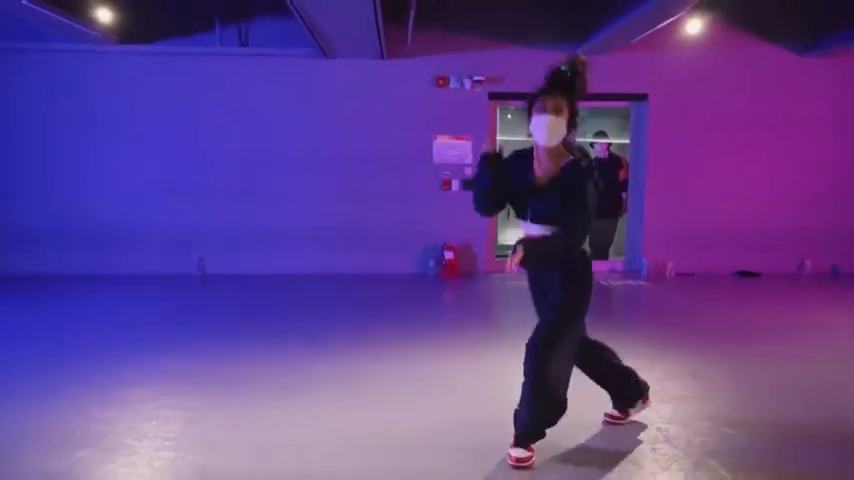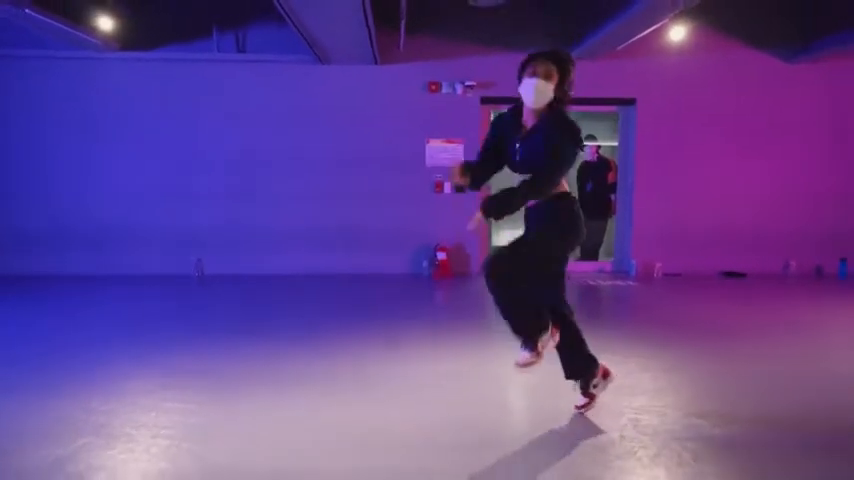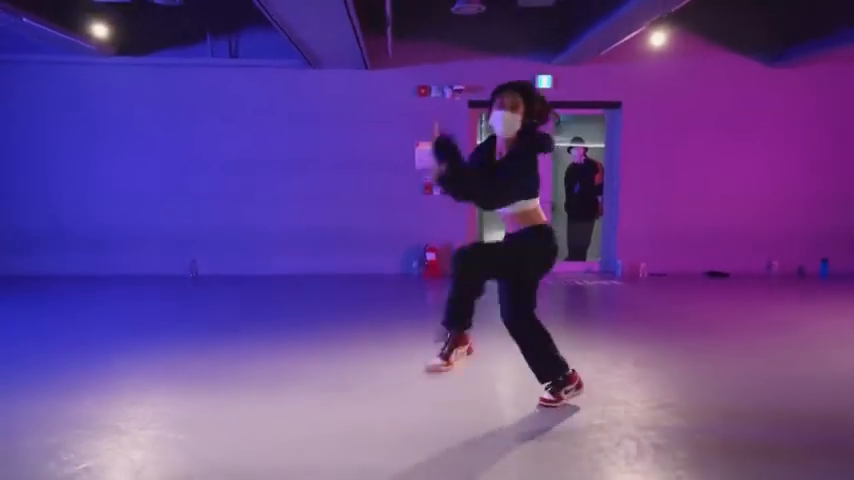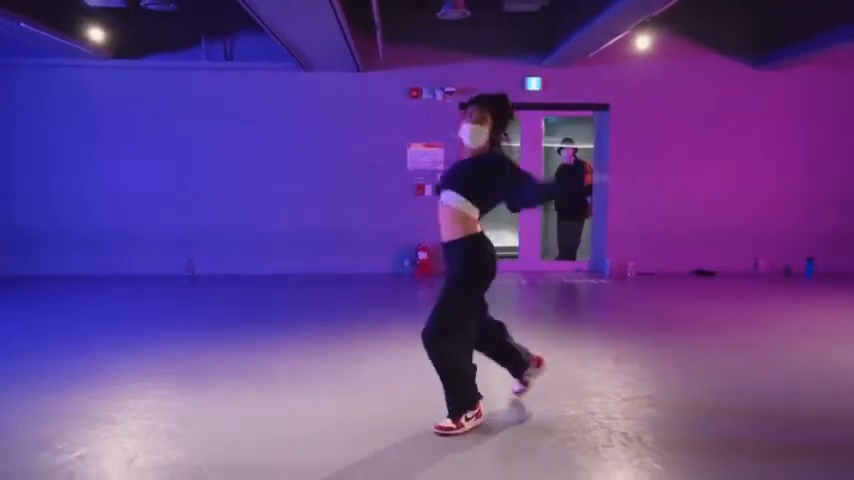
dt=0.2s
person 1, frame 1
left shoulder: (575, 174)
right shoulder: (518, 165)
left elbow: (572, 236)
right elbow: (488, 204)
left wrist: (531, 248)
right wrist: (486, 175)
left hip: (568, 272)
right hip: (543, 269)
left knee: (543, 351)
right knee: (572, 343)
left ankle: (528, 433)
right ankle: (632, 394)
person 1, frame 2
left shoulder: (560, 128)
right shoulder: (508, 121)
left elbow: (539, 182)
right elbow: (485, 166)
left wrist: (495, 206)
right wrist: (465, 172)
left hip: (558, 216)
right hip: (539, 217)
left knee: (499, 267)
right knee: (548, 303)
left ankle: (537, 334)
right ankle: (591, 373)
person 1, frame 3
left shoulder: (523, 155)
right shoulder: (488, 151)
left elbow: (486, 197)
right elbow: (465, 185)
left wrist: (454, 176)
right wrist: (446, 152)
left hip: (532, 243)
right hip: (519, 243)
left knee: (466, 261)
right knee: (519, 317)
left ankle: (457, 337)
right ankle: (564, 380)
person 1, frame 4
left shoulder: (495, 163)
right shoulder: (470, 162)
left elbow: (528, 193)
left hip: (469, 258)
right hip: (460, 253)
left knee: (438, 333)
right knee: (475, 324)
left ankle: (465, 408)
right ankle: (526, 363)
person 2, frame 1
left shoulder: (618, 162)
right shoulder: (594, 163)
left elbow: (624, 186)
left wrist: (623, 204)
left hip: (611, 207)
right hip: (596, 207)
left knee: (605, 238)
right knee: (595, 238)
left ankle: (600, 259)
right ankle: (596, 259)
person 2, frame 2
left shoulder: (607, 164)
right shoulder: (583, 166)
left elbow: (612, 188)
left wrist: (612, 206)
right wrist: (581, 203)
left hip: (601, 209)
right hip: (586, 208)
left knee: (595, 239)
right knee: (585, 239)
left ankle: (590, 259)
right ankle: (586, 259)
person 2, frame 3
left shoulder: (594, 166)
right shoulder: (571, 168)
left elbow: (599, 190)
left wrist: (599, 207)
right wrist: (568, 206)
left hip: (588, 210)
right hip: (573, 210)
left knee: (582, 240)
right knee: (572, 240)
left ankle: (578, 260)
right ankle: (574, 259)
person 2, frame 4
left shoulder: (584, 167)
right shoulder: (561, 169)
left elbow: (589, 190)
left wrist: (588, 208)
right wrist: (558, 206)
left hip: (577, 210)
right hip: (563, 210)
left knee: (572, 240)
right knee: (563, 240)
left ankle: (568, 259)
right ankle: (564, 259)
